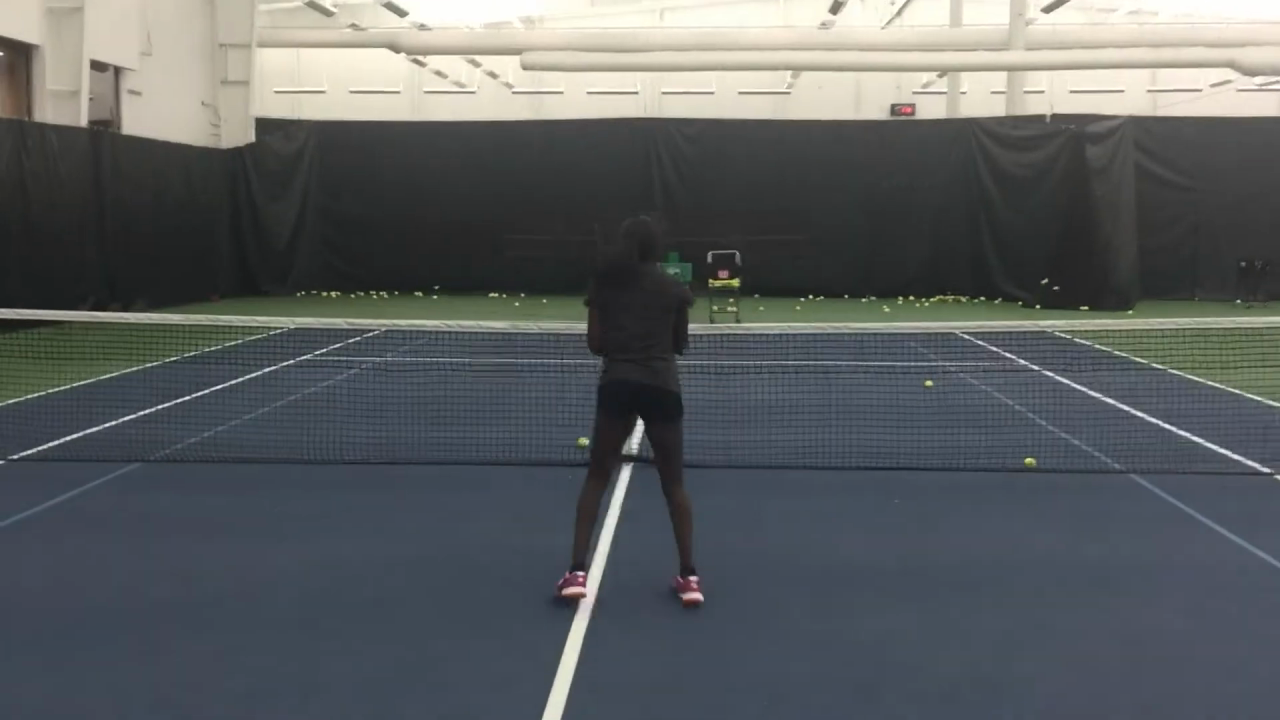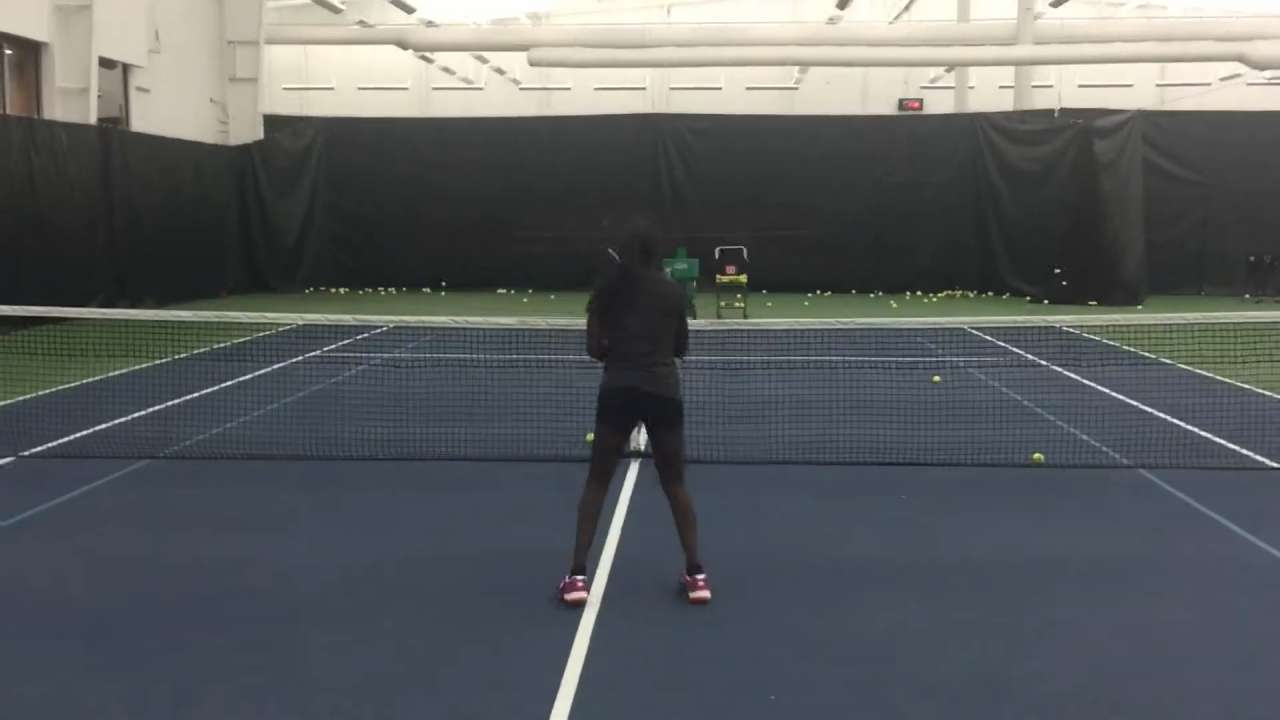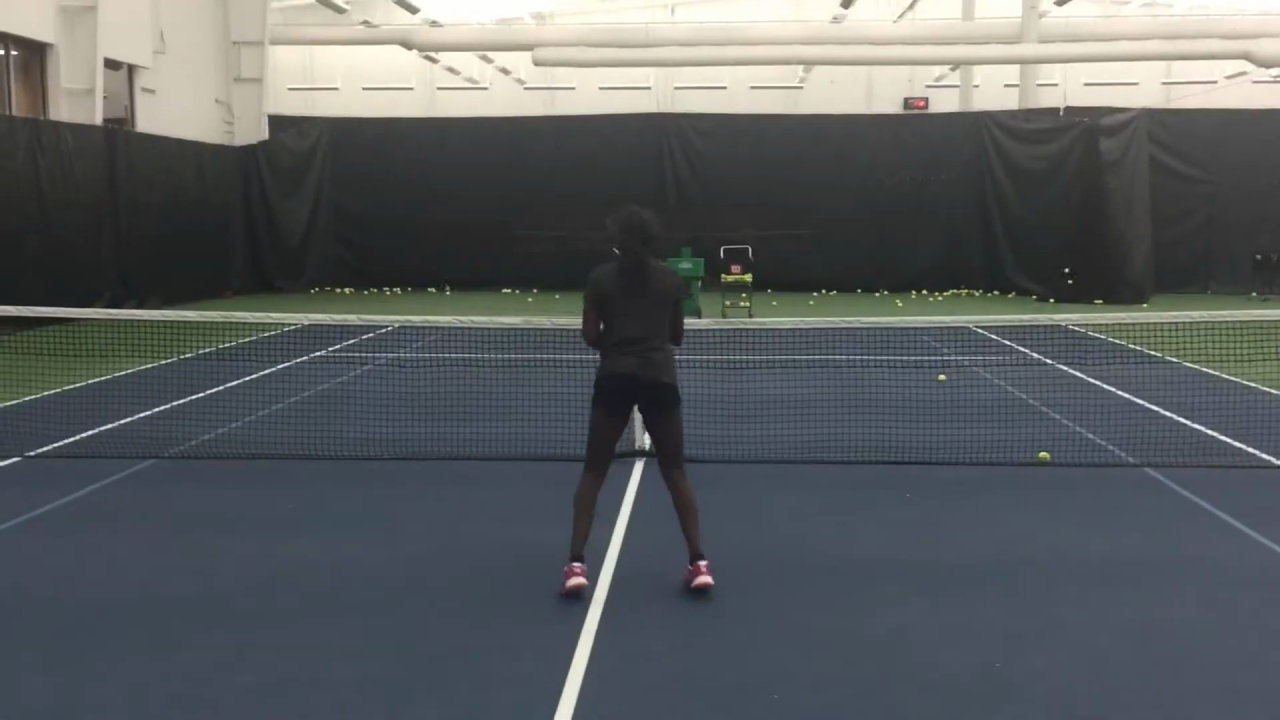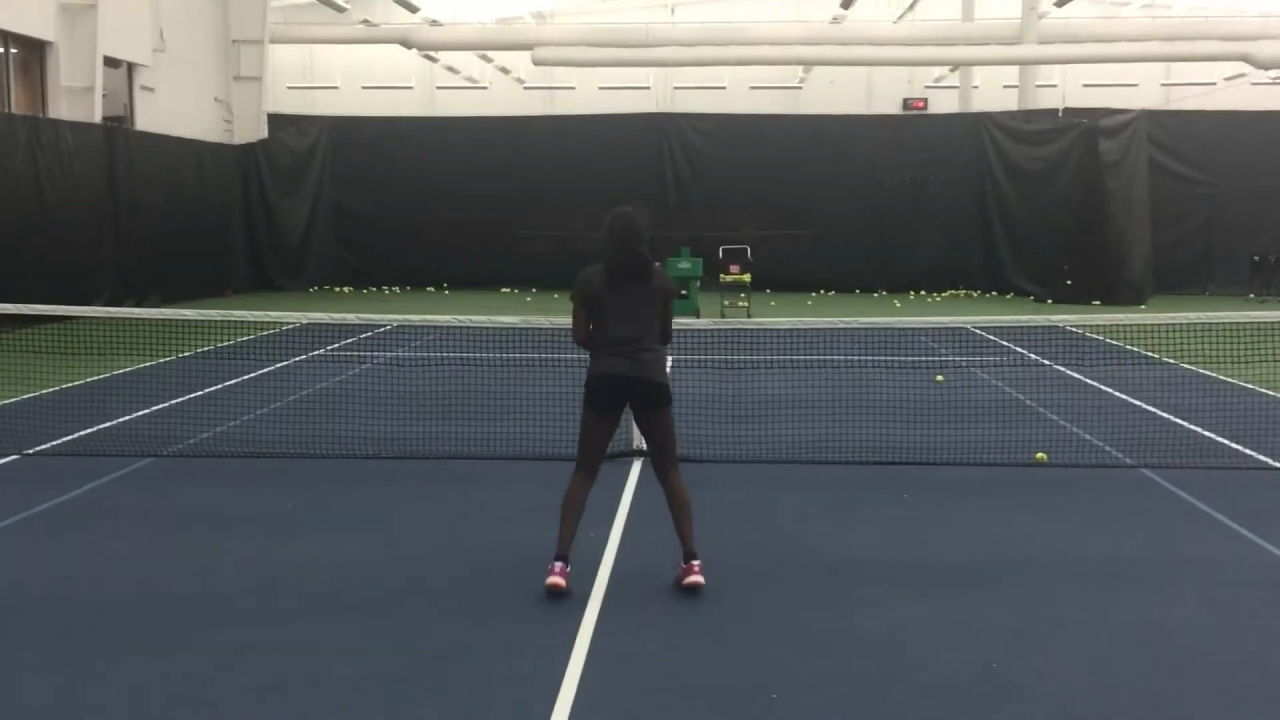
dt=0.1s
person 1, frame 1
left shoulder: (605, 283)
right shoulder: (675, 289)
left elbow: (595, 342)
right elbow: (680, 345)
left hip: (618, 385)
right hip: (662, 388)
left knee: (597, 479)
right knee: (673, 484)
left ankle: (576, 571)
right ankle: (689, 577)
person 1, frame 2
left shoulder: (606, 289)
right shoulder: (674, 293)
left elbow: (595, 349)
right elbow: (680, 348)
left hip: (619, 390)
right hip: (663, 392)
left knee: (597, 483)
right knee: (675, 484)
left ankle: (577, 576)
right ankle: (696, 574)
person 1, frame 3
left shoulder: (601, 278)
right shoulder: (670, 281)
left elbow: (590, 337)
right elbow: (676, 336)
left hip: (615, 378)
right hip: (659, 378)
left knee: (593, 471)
right knee: (675, 473)
left ankle: (576, 563)
right ankle: (698, 563)
person 1, frame 4
left shoulder: (589, 279)
right shoulder: (661, 280)
left elbow: (580, 337)
right elbow: (664, 337)
left hip: (605, 378)
right hip: (650, 378)
left knee: (585, 472)
right knee: (669, 472)
left ankle: (560, 562)
right ankle: (691, 562)
